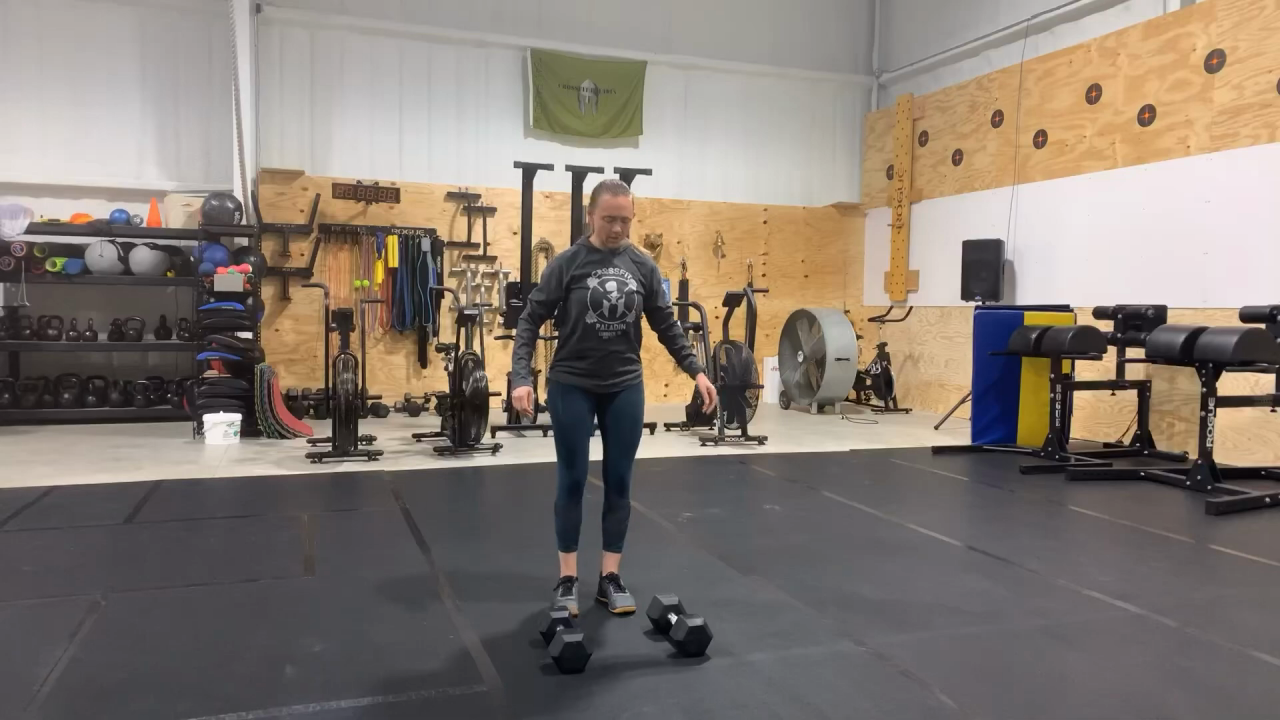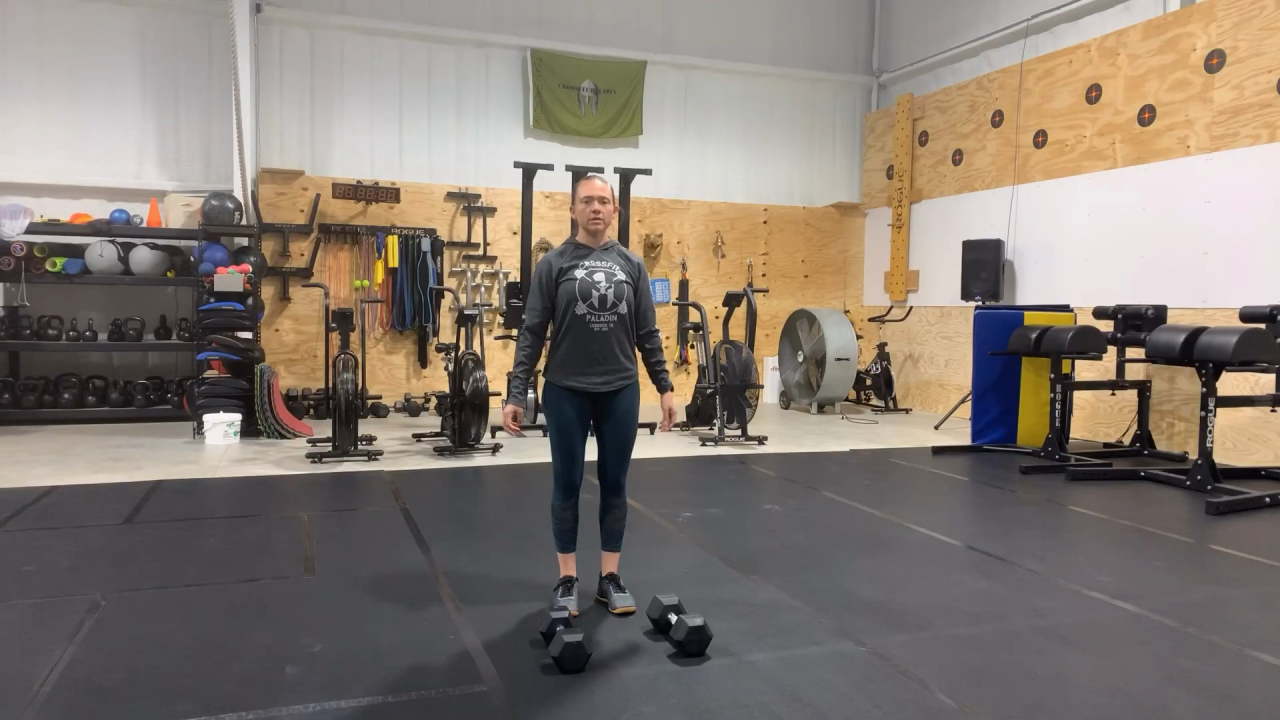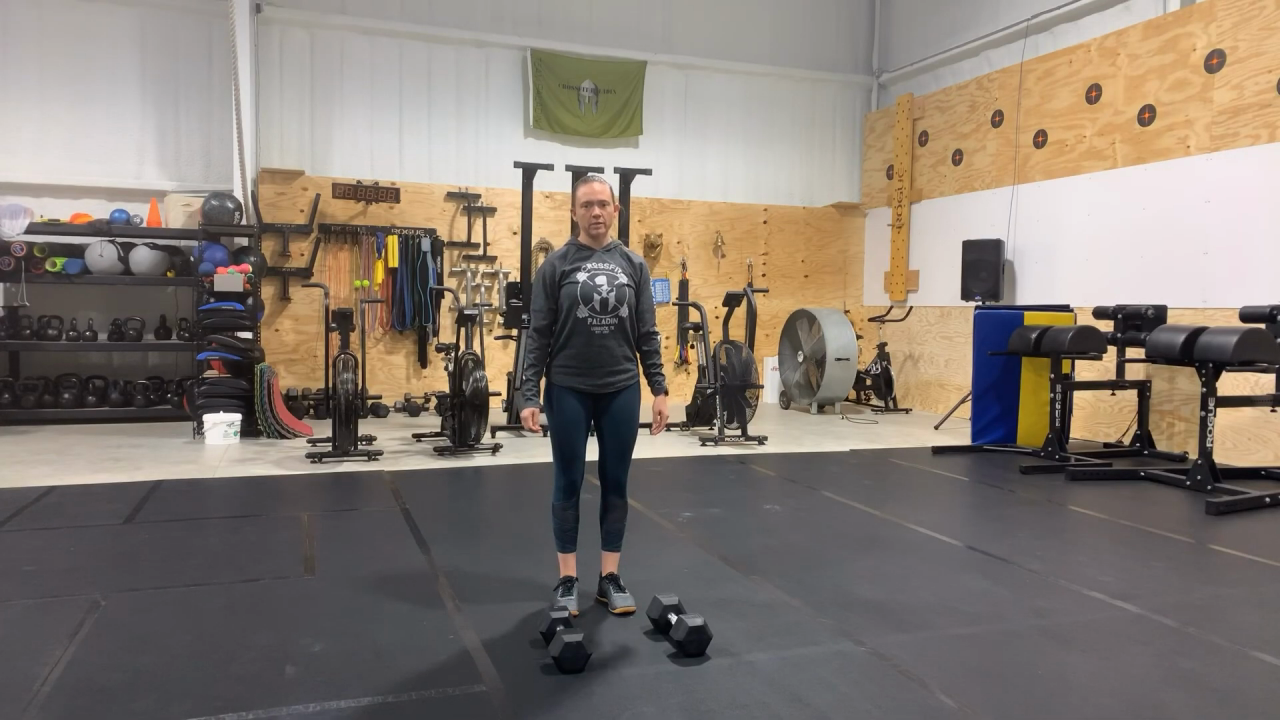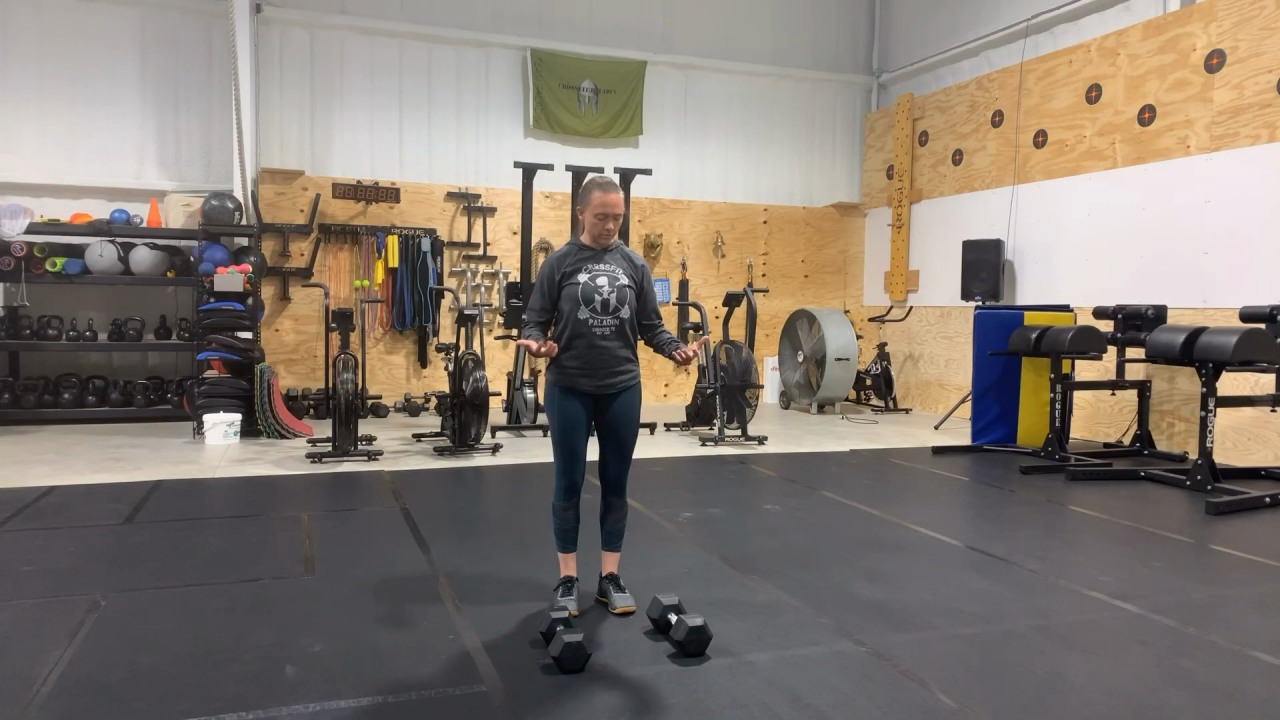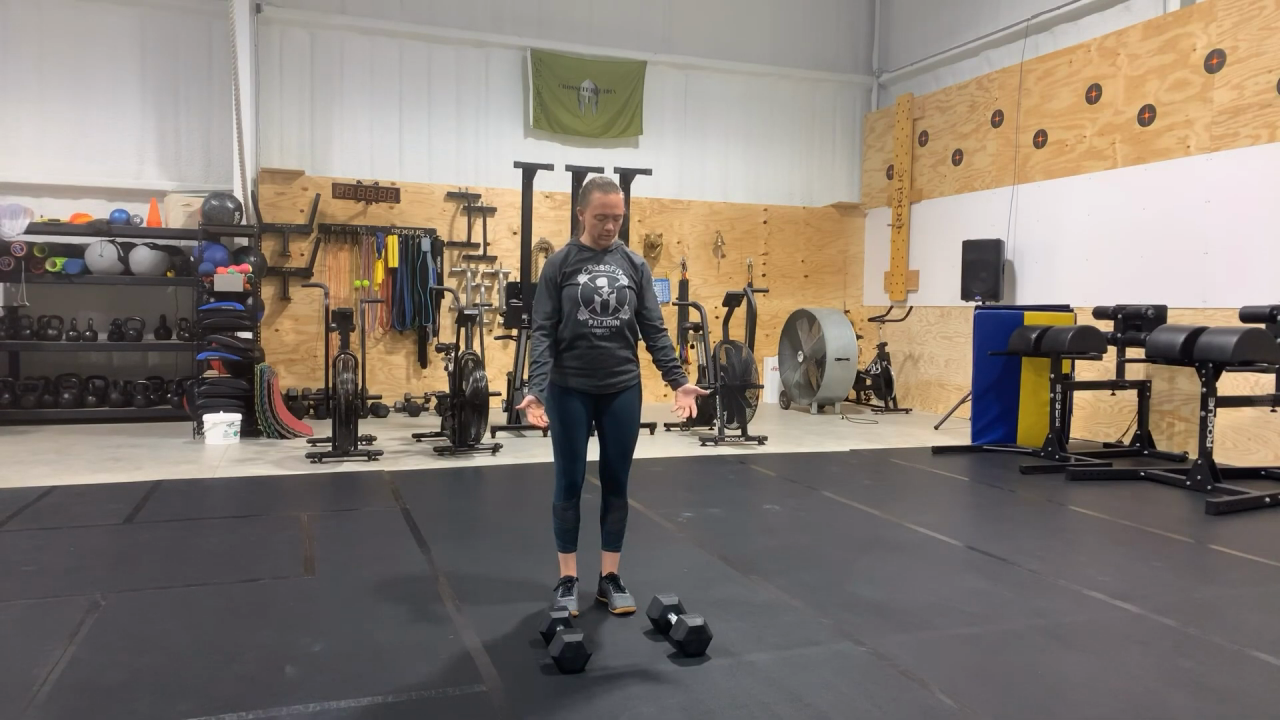
dt=1s
person 1, frame 1
left shoulder: (643, 266)
right shoulder: (566, 263)
left elbow: (666, 324)
right elbow: (531, 320)
left wrist: (696, 370)
right wrist: (521, 376)
left hip: (625, 387)
right hip: (572, 385)
left knee: (618, 482)
right knee: (573, 481)
left ankle: (610, 577)
right ankle: (567, 578)
person 1, frame 2
left shoulder: (631, 264)
right shoulder: (553, 264)
left elbow: (647, 331)
right elbow: (532, 332)
left wrist: (665, 386)
right wrist: (516, 393)
left hip: (620, 390)
right hip: (566, 391)
left knee: (614, 485)
right knee: (567, 485)
left ankle: (610, 578)
right ankle: (567, 579)
person 1, frame 3
left shoulder: (633, 264)
right shoulder: (555, 265)
left elbow: (647, 333)
right elbow: (539, 334)
left wrist: (659, 389)
right wrist: (529, 395)
left hip: (621, 390)
right hip: (568, 391)
left knee: (615, 485)
right knee: (568, 485)
left ankle: (610, 578)
right ankle: (567, 579)
person 1, frame 4
left shoulder: (634, 264)
right shoulder: (558, 263)
left elbow: (649, 324)
right elbow: (535, 322)
left wrist: (676, 348)
right wrist: (537, 345)
left hip: (622, 389)
right hip: (569, 390)
left knee: (615, 485)
right knee: (569, 484)
left ankle: (610, 578)
right ankle: (567, 579)
person 1, frame 5
left shoulder: (635, 264)
right shoulder: (560, 264)
left elbow: (654, 329)
right elbow: (543, 332)
left wrist: (678, 380)
right wrist: (537, 389)
left hip: (623, 390)
right hip: (570, 389)
left knee: (616, 483)
right knee: (569, 484)
left ankle: (610, 577)
right ankle: (568, 579)
